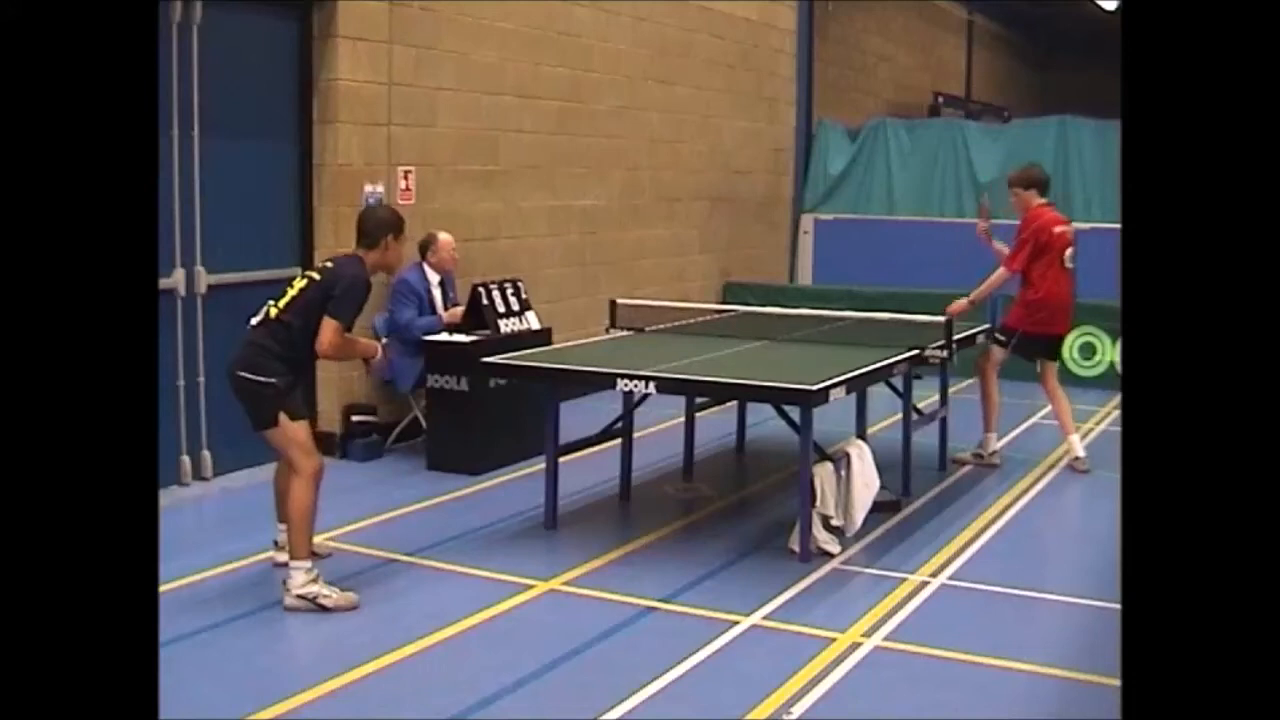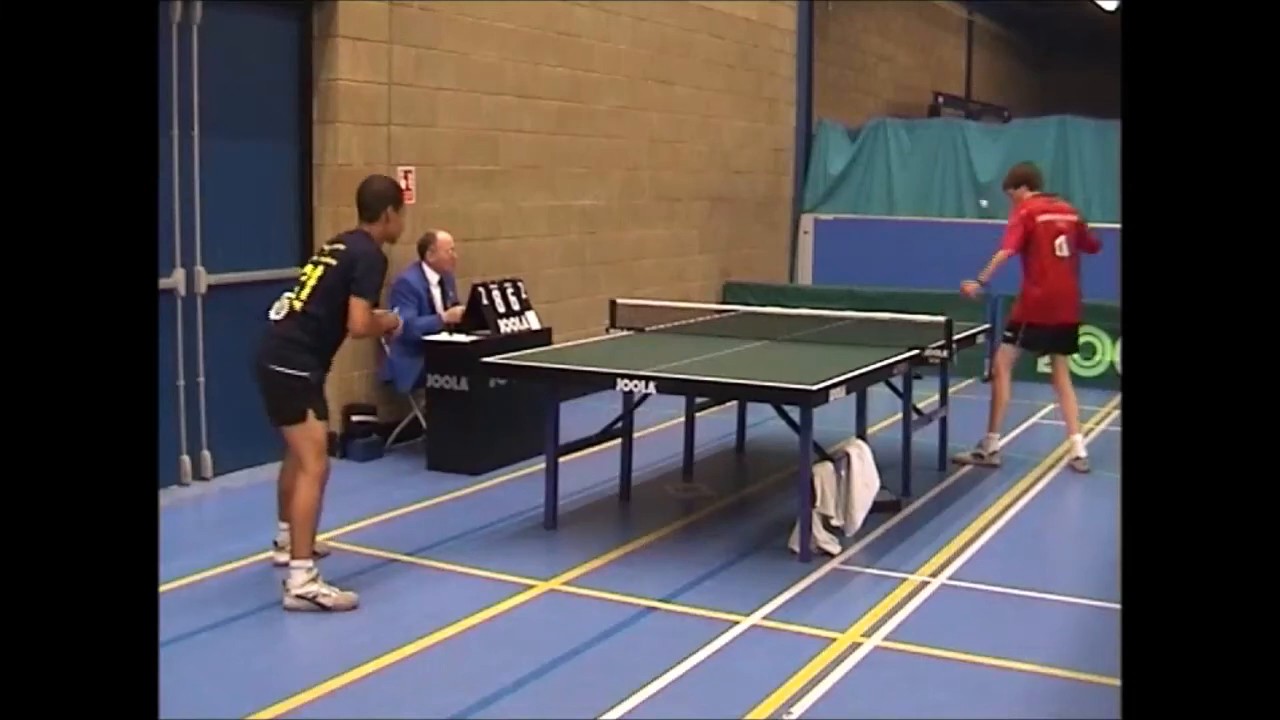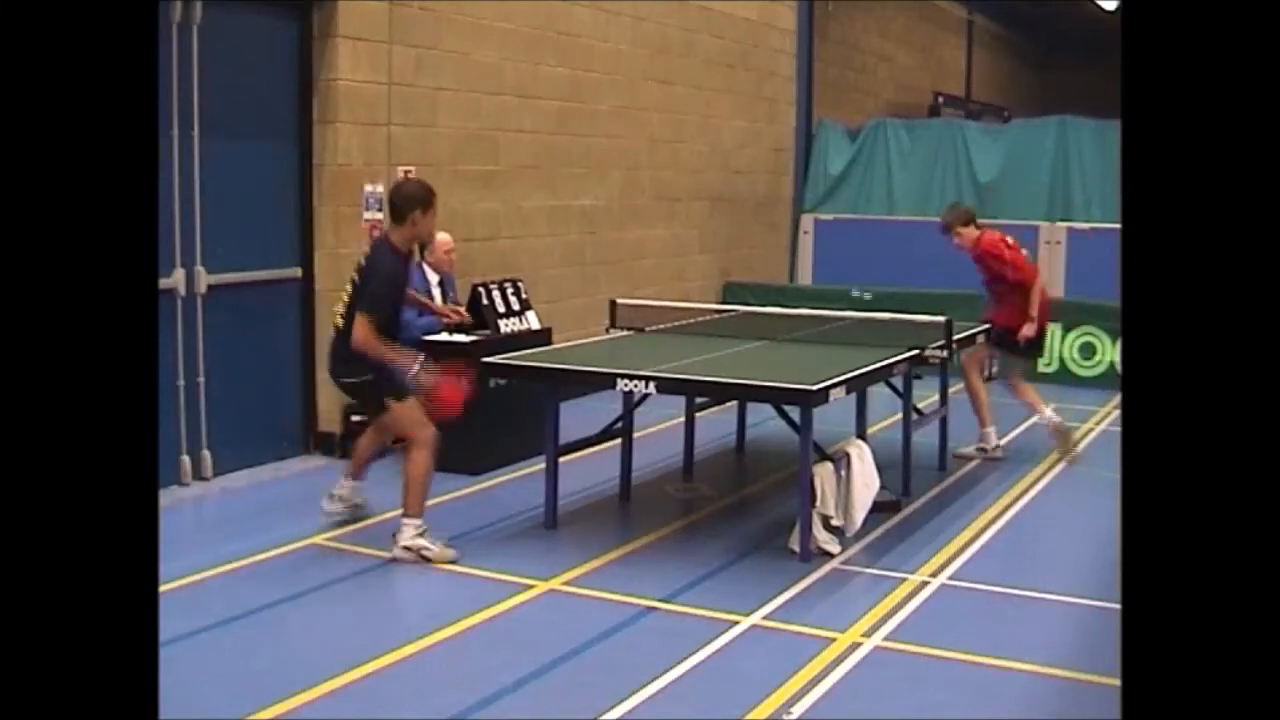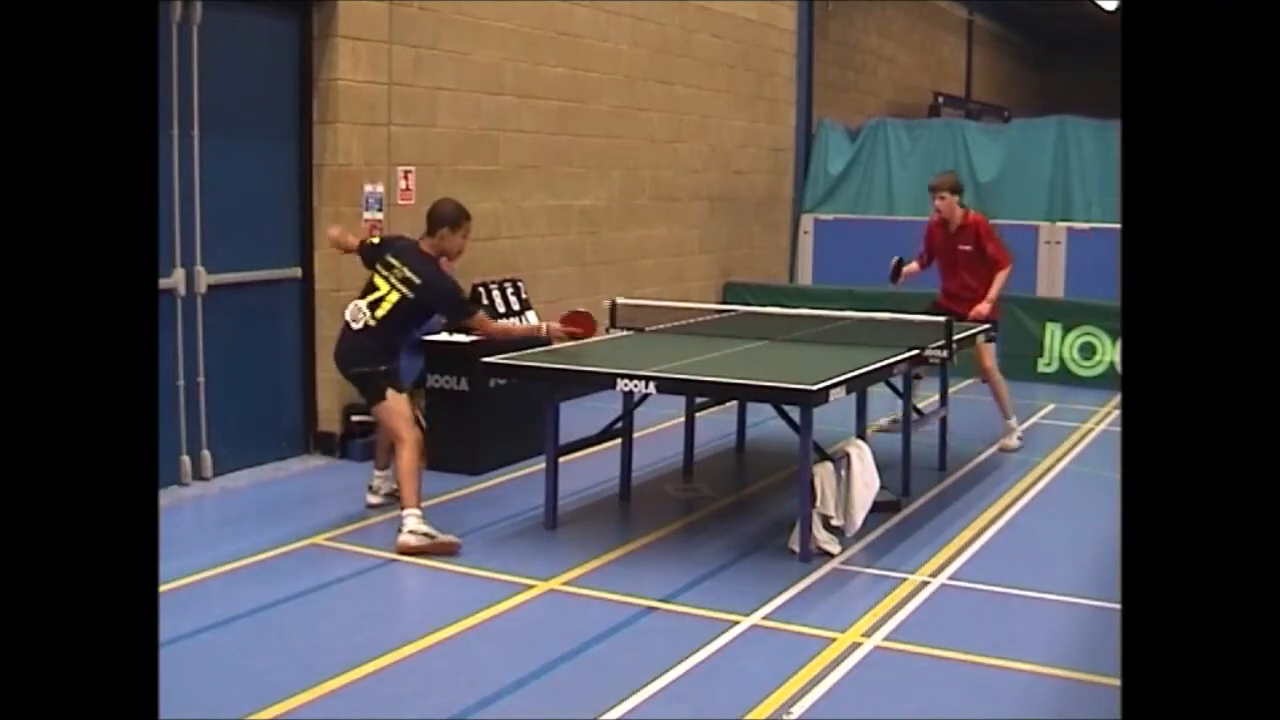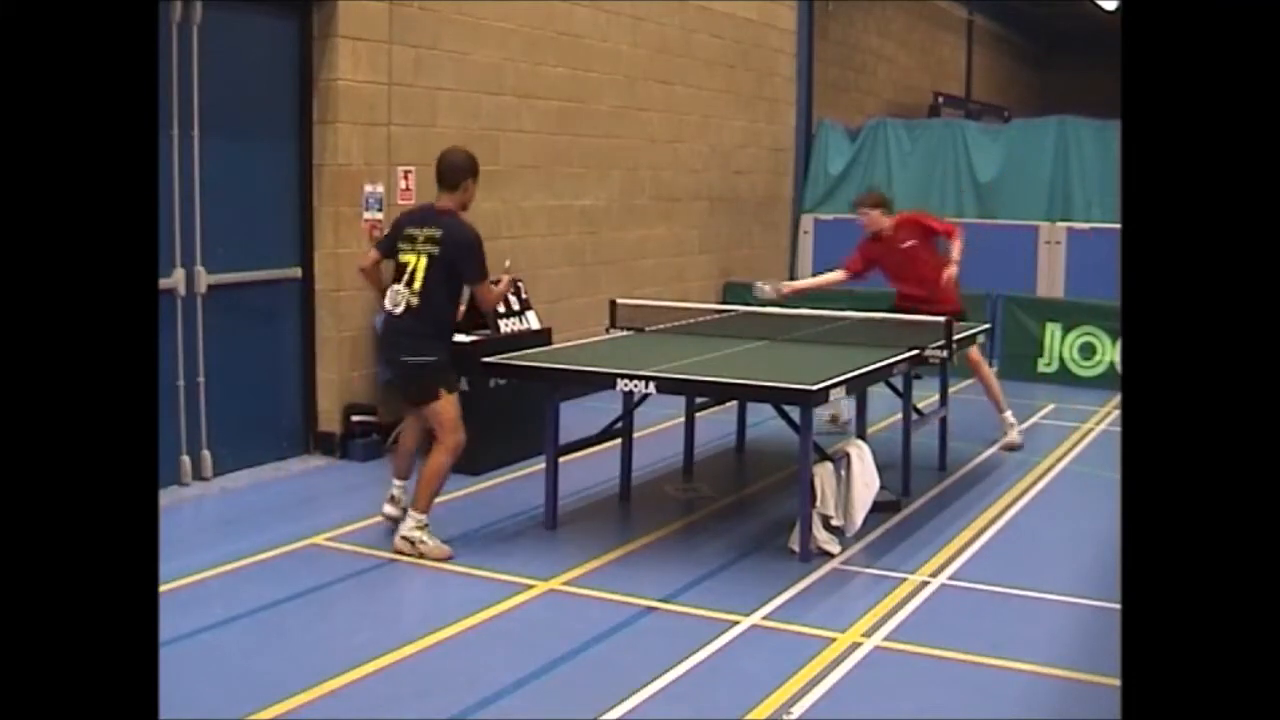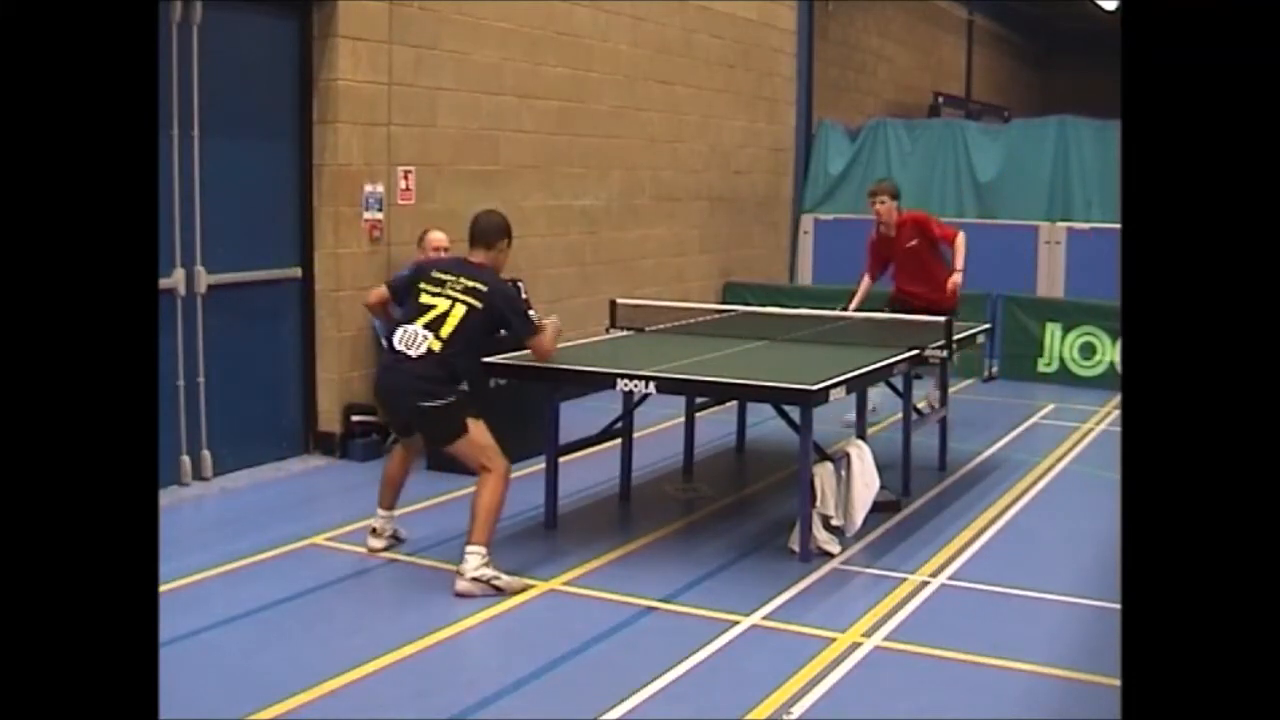
dt=0.5s
person 1, frame 1
left shoulder: (340, 267)
right shoulder: (355, 279)
right elbow: (326, 346)
left wrist: (359, 345)
right wrist: (366, 349)
left hip: (259, 365)
right hip: (264, 373)
left knee: (292, 456)
right knee: (307, 466)
left ankle: (287, 541)
right ankle: (302, 581)
person 1, frame 2
left shoulder: (341, 244)
right shoulder: (370, 255)
right elbow: (358, 325)
left wrist: (375, 317)
right wrist: (388, 322)
left hip: (277, 355)
right hip: (293, 364)
left knee: (299, 454)
right knee: (314, 467)
left ankle: (288, 540)
right ankle: (302, 581)
person 1, frame 3
left shoulder: (394, 247)
right shoulder: (384, 268)
right elbow: (362, 339)
right wrist: (413, 365)
left hip: (363, 366)
right hip: (359, 368)
left knee: (384, 425)
right knee: (424, 438)
left ankle: (345, 490)
right ankle: (411, 536)
person 1, frame 4
left shoulder: (393, 246)
right shoulder: (439, 283)
left elbow: (346, 243)
right elbow: (488, 328)
left wrist: (339, 236)
right wrist: (540, 329)
left hip: (353, 346)
right hip: (367, 360)
left knee: (395, 414)
right knee: (409, 437)
left ankle: (381, 484)
right ankle: (413, 527)
person 1, frame 5
left shoulder: (409, 220)
right shoulder: (463, 236)
left elbow: (368, 266)
right elbow: (485, 302)
right wrist: (502, 287)
left hip: (394, 341)
right hip: (423, 349)
left knee: (417, 417)
right knee: (452, 440)
left ankle: (396, 497)
right ankle: (413, 530)
person 1, frame 6
left shoulder: (429, 268)
right shoulder: (499, 292)
left elbow: (373, 301)
right elbow: (543, 350)
right wrist: (552, 328)
left hip: (389, 380)
right hip: (429, 391)
left knee: (407, 446)
right knee: (494, 469)
left ankle: (381, 528)
right ankle: (474, 567)
person 2, frame 1
left shoulder: (1036, 220)
right shoulder: (1060, 221)
left elbow: (1009, 269)
left wrist: (970, 300)
right wrist: (992, 241)
left hip: (1033, 310)
right hip: (1058, 312)
left knee: (988, 364)
right knee: (1050, 379)
left ankle: (988, 447)
right ankle: (1078, 452)
person 2, frame 2
left shoulder: (1025, 211)
right shoulder: (1068, 211)
left elbow: (1008, 250)
right elbow: (1094, 246)
left wrist: (981, 281)
left hip: (1037, 304)
right hip: (1068, 306)
left knee: (1001, 365)
right knee: (1060, 375)
left ankle: (990, 447)
right ankle: (1079, 452)
person 2, frame 3
left shoulder: (989, 247)
right shoulder: (988, 242)
left elbow: (1032, 277)
right elbow: (1019, 275)
left wrist: (1032, 320)
left hip: (1017, 315)
right hip: (1013, 312)
left knee: (969, 362)
right knee: (1013, 378)
left ankle: (989, 442)
right ankle: (1053, 421)
person 2, frame 4
left shoulder: (979, 225)
right shoulder: (934, 227)
left elbow: (1004, 265)
right elbow: (923, 261)
left wrist: (989, 301)
right wrist: (904, 271)
left hip: (978, 306)
right hip: (947, 302)
left knee: (987, 366)
left ankle: (1012, 429)
right ankle: (904, 413)
person 2, frame 5
left shoulder: (913, 222)
right shoulder: (870, 244)
left elbow: (955, 232)
right elbow: (843, 273)
left wrist: (953, 263)
right wrist: (796, 284)
left hip: (943, 304)
right hip: (908, 306)
left knee: (973, 358)
left ankle: (1008, 422)
person 2, frame 6
left shoulder: (918, 221)
right shoulder: (877, 240)
left elbow: (957, 237)
right elbow: (871, 274)
left wrist: (958, 272)
right wrist: (854, 304)
left hip: (940, 298)
right hip: (906, 300)
left ankle: (935, 394)
right ankle: (864, 404)
